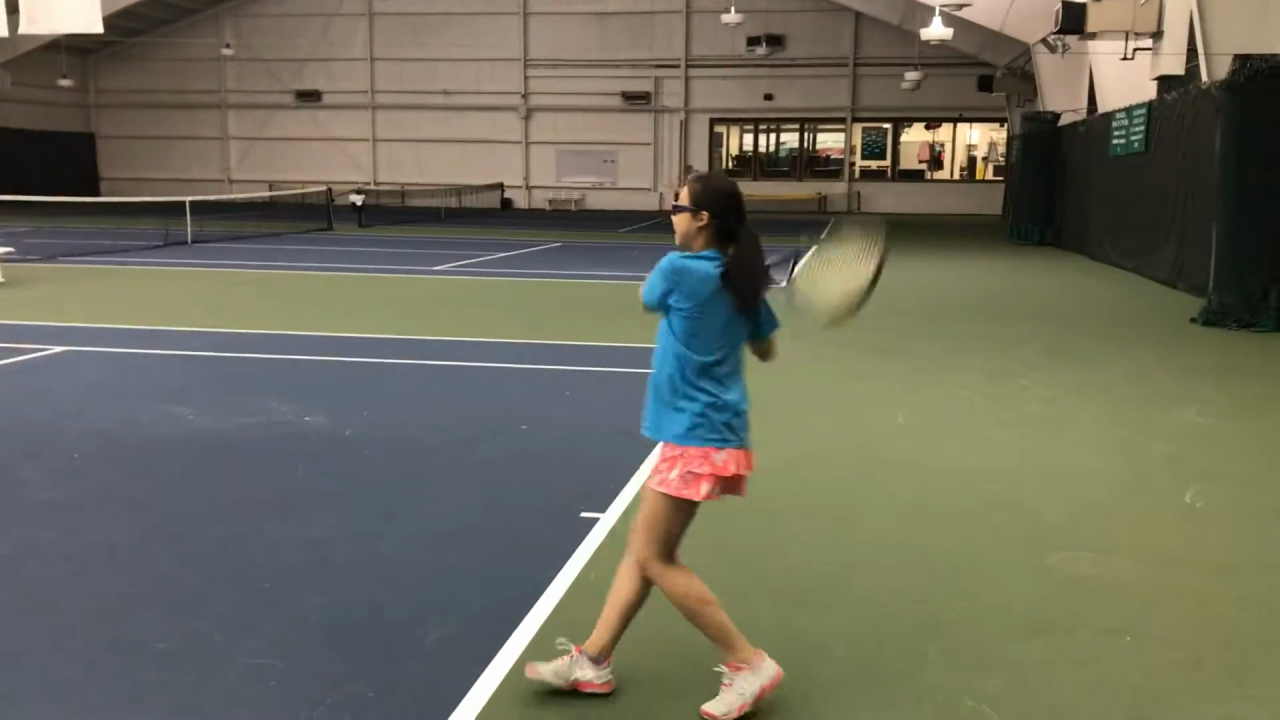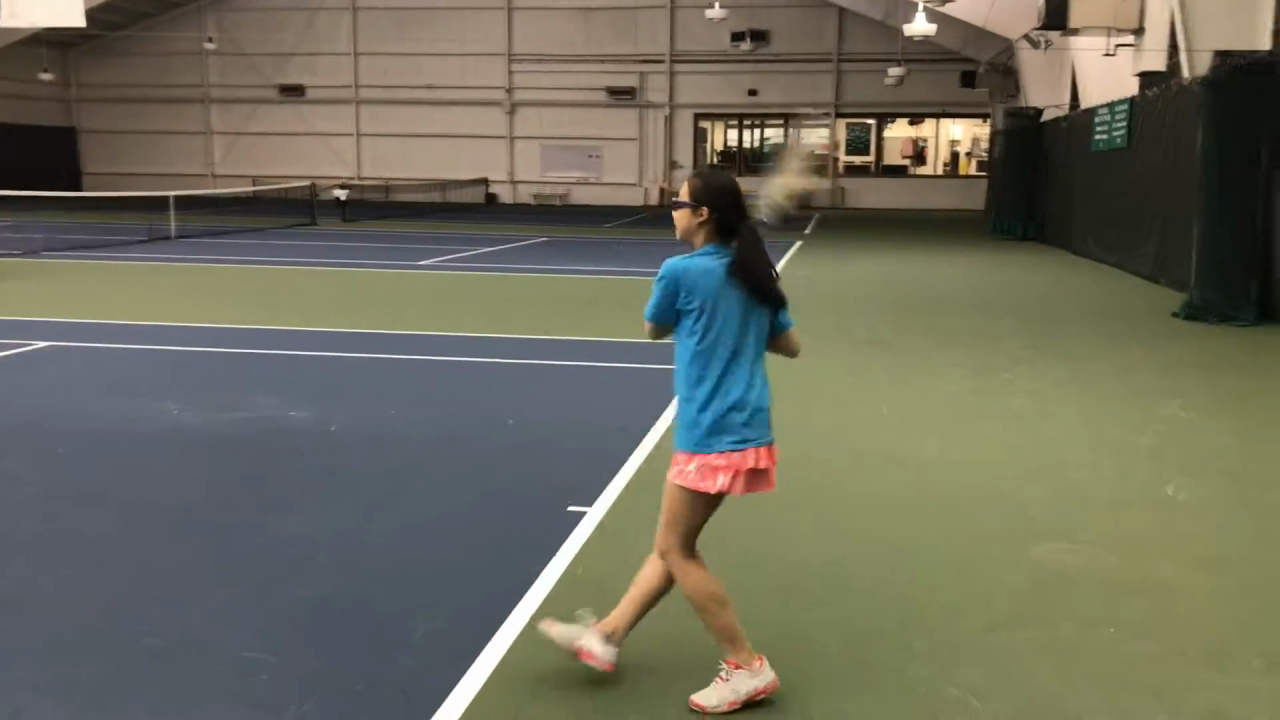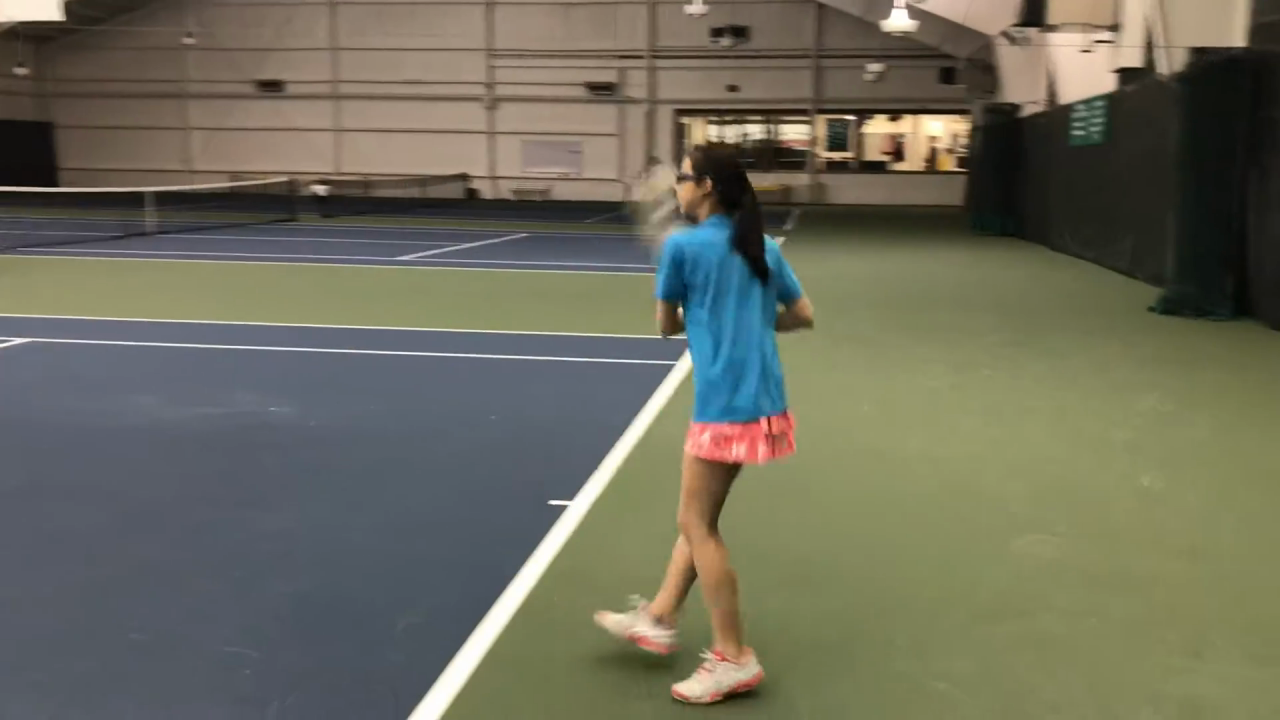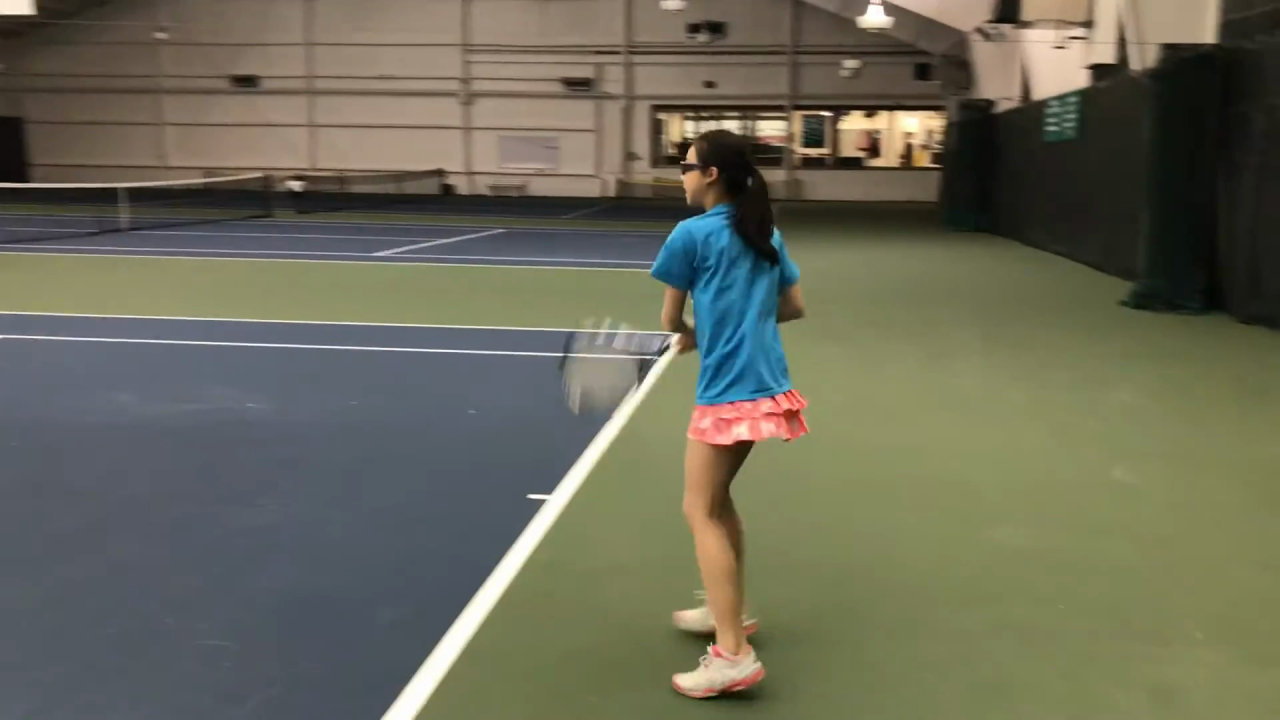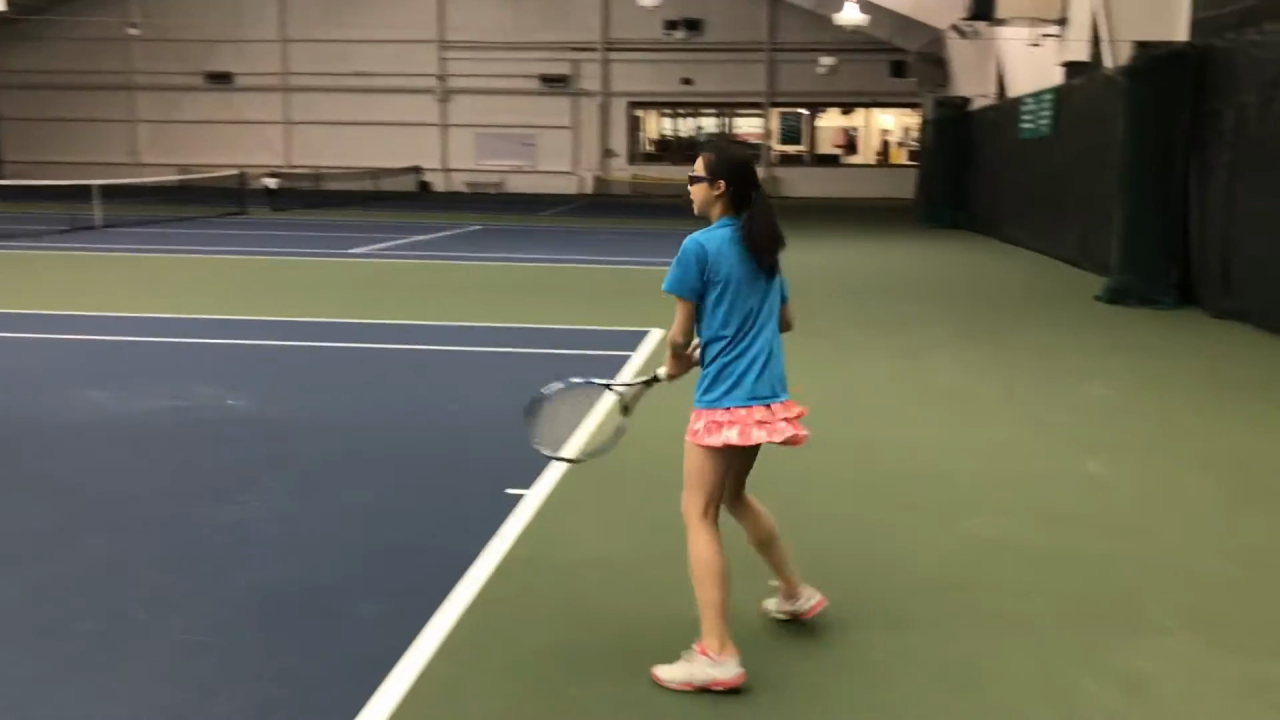
dt=0.1s
person 1, frame 1
left shoulder: (678, 269)
right shoulder: (747, 283)
left elbow: (651, 298)
right elbow: (766, 350)
left hip: (691, 437)
right hip: (719, 432)
left knee: (655, 557)
right knee: (642, 548)
left ankle: (748, 665)
right ankle: (589, 661)
person 1, frame 2
left shoulder: (680, 272)
right shoulder: (756, 276)
left elbow: (655, 329)
right elbow: (789, 347)
left hip: (713, 437)
right hip: (745, 430)
left knee: (676, 550)
right knee: (671, 544)
left ankle: (746, 666)
right ankle: (605, 636)
person 1, frame 3
left shoulder: (683, 247)
right shoulder: (765, 248)
left elbow: (667, 323)
right elbow: (803, 317)
left hip: (724, 410)
right hip: (763, 403)
left knee: (697, 523)
right knee: (699, 514)
left ankle: (733, 658)
right ankle: (659, 619)
person 1, frame 4
left shoulder: (690, 234)
right shoulder: (765, 235)
left elbow: (670, 319)
right elbow: (792, 307)
left wrist: (691, 335)
left hip: (726, 393)
right hip: (766, 387)
left knee: (701, 512)
right knee: (714, 499)
left ankle: (733, 655)
right ankle: (727, 609)
person 1, frame 5
left shoulder: (699, 247)
right shoulder: (764, 244)
left elbow: (680, 333)
left wrist: (677, 358)
left hip: (726, 401)
right hip: (768, 395)
left knee: (698, 515)
right knee: (734, 495)
left ankle: (716, 654)
right ankle: (796, 593)
